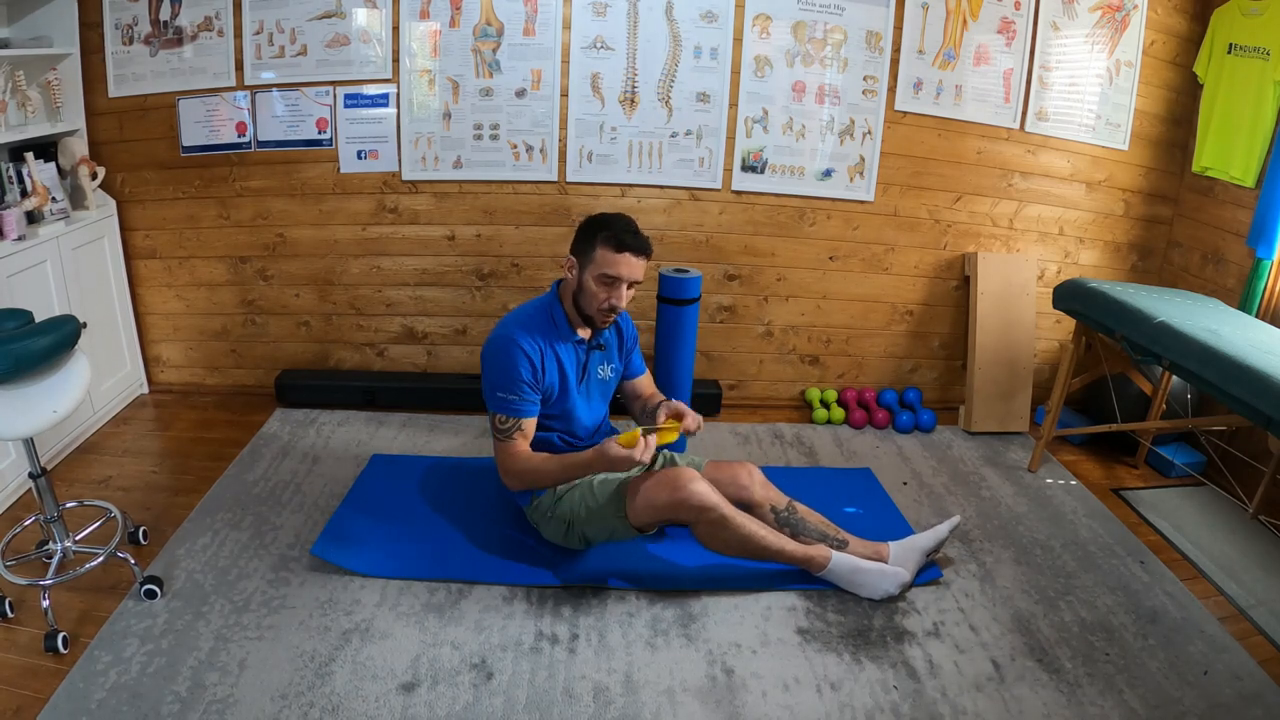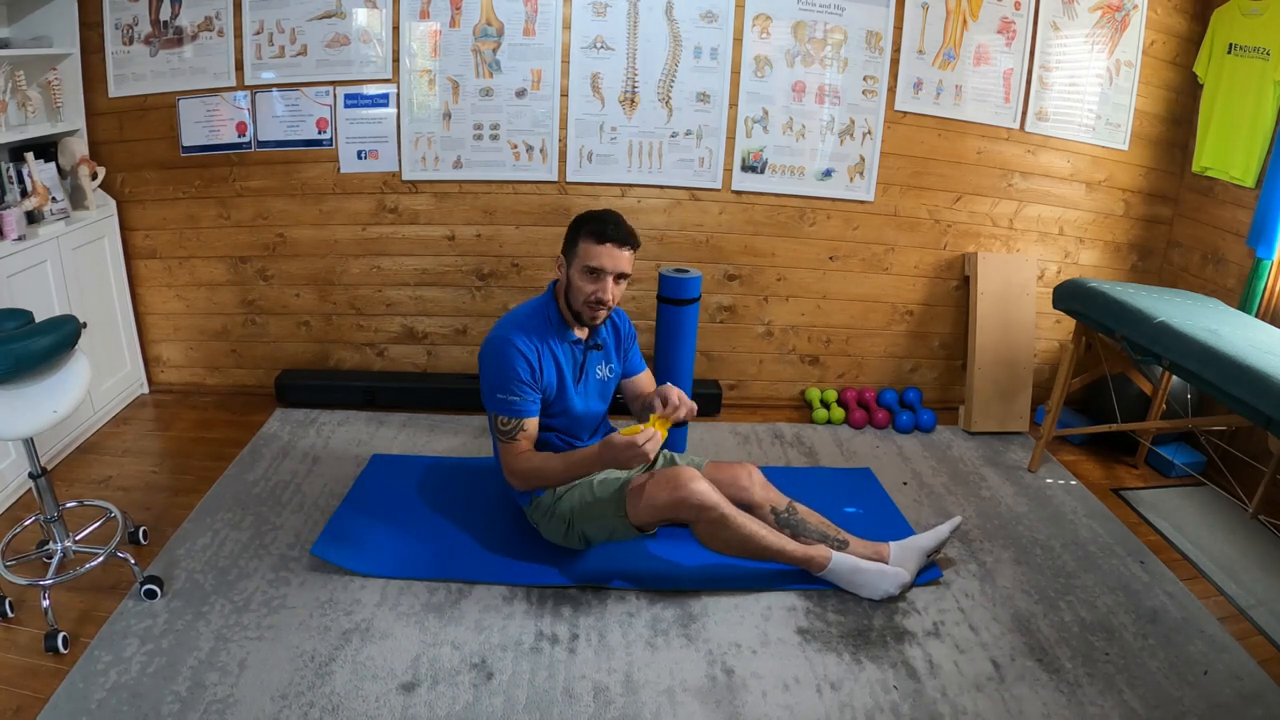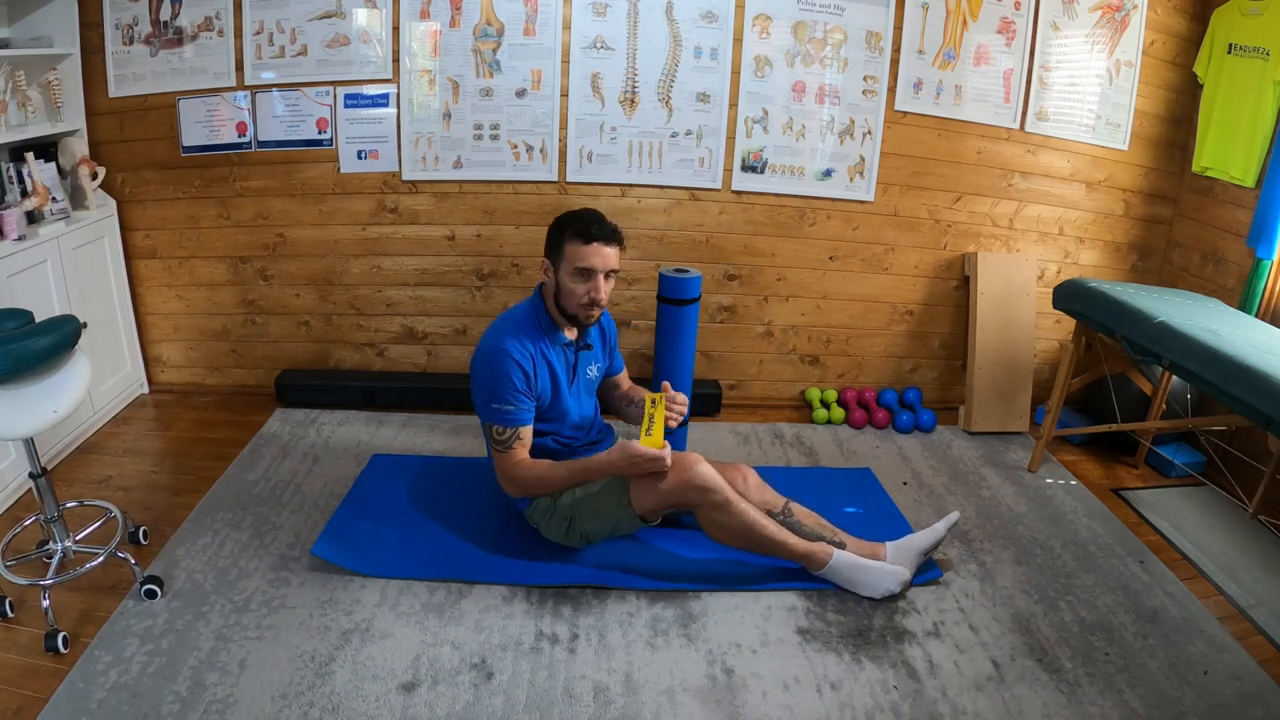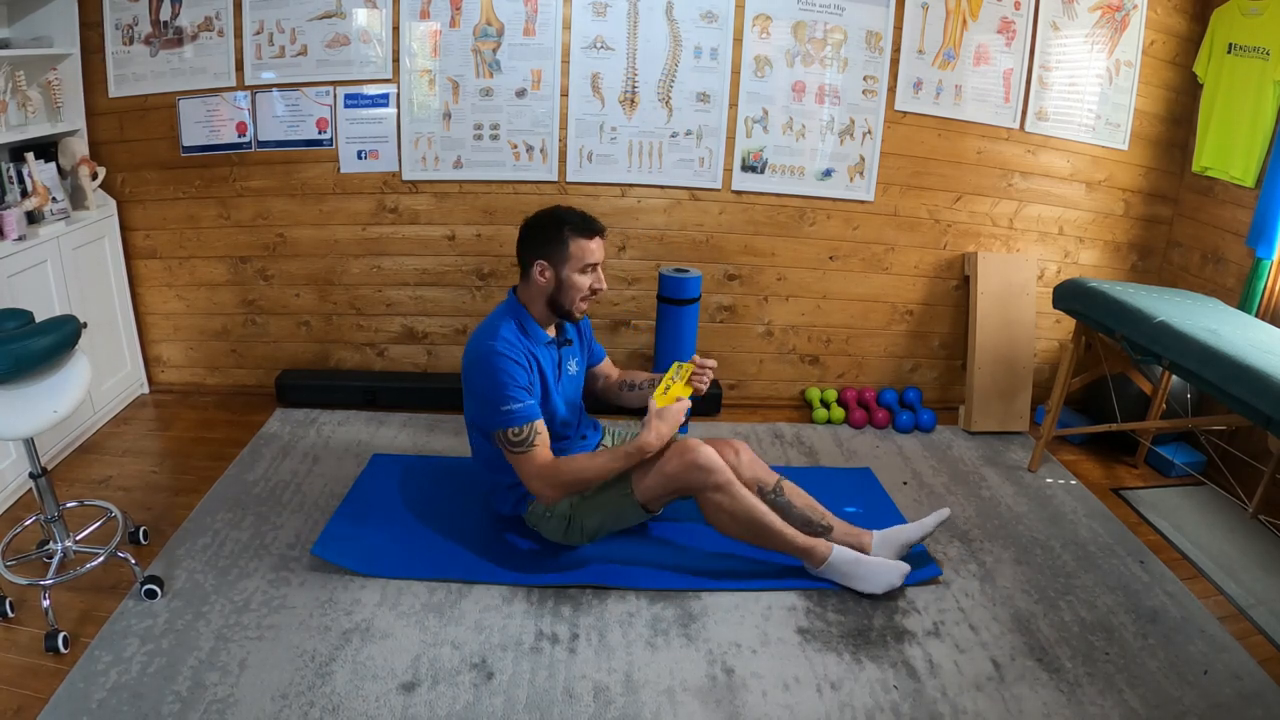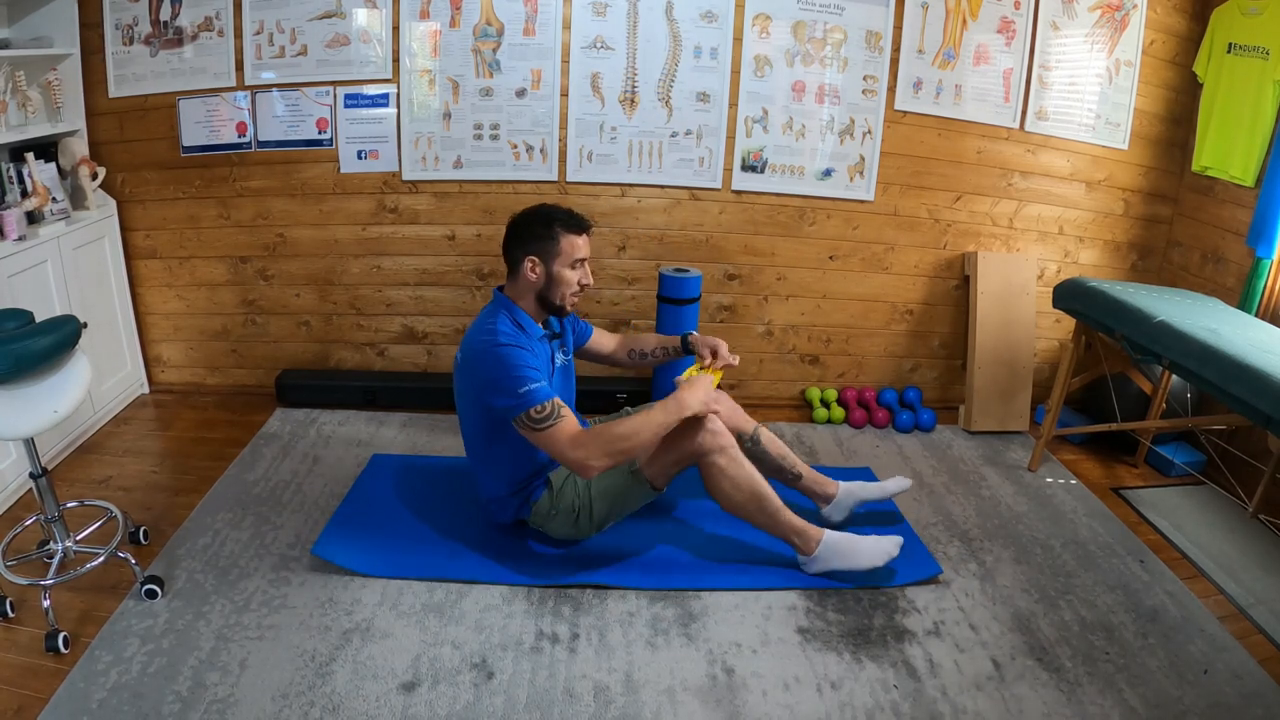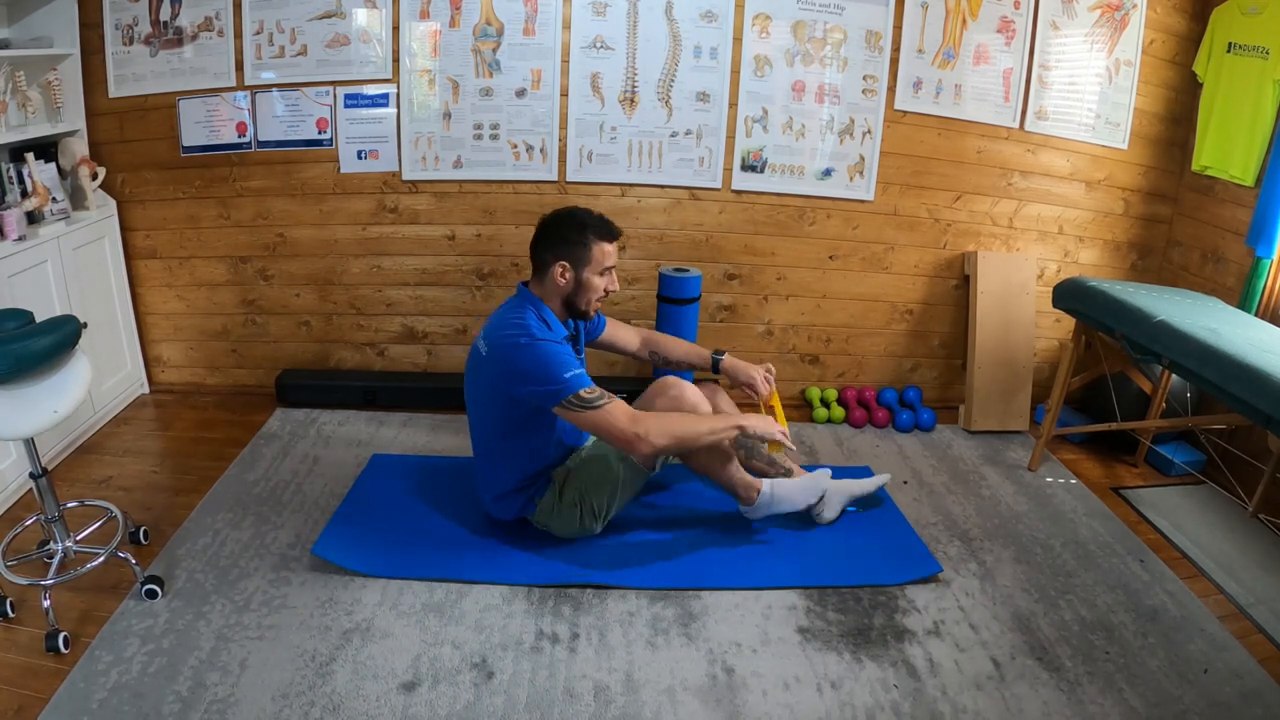
dt=0.3s
person 1, frame 1
left shoulder: (616, 324)
right shoulder: (516, 343)
left elbow: (643, 401)
right elbow: (514, 470)
left wrist: (669, 413)
right wrist: (599, 459)
left hip: (607, 461)
right hip: (555, 492)
left knee: (744, 480)
right knee: (686, 489)
left ankle: (880, 553)
right ankle: (824, 563)
person 1, frame 2
left shoulder: (613, 322)
right shoulder: (514, 344)
left elbow: (643, 399)
right elbow: (518, 470)
left wrist: (666, 400)
right wrist: (603, 455)
left hip: (608, 458)
right hip: (555, 492)
left knee: (745, 481)
right knee: (687, 489)
left ankle: (879, 554)
right ankle: (824, 563)
person 1, frame 3
left shoulder: (596, 322)
right shoulder: (508, 352)
right elbow: (514, 478)
left wrist: (656, 406)
right wrist: (614, 463)
left hip: (601, 456)
right hip: (557, 498)
left knee: (741, 479)
right knee: (692, 473)
left ankle: (876, 554)
right ankle: (822, 560)
person 1, frame 4
left shoulder: (566, 318)
right shoulder: (500, 354)
left elbow: (608, 383)
right elbow: (545, 481)
right wrist: (646, 441)
left hip: (589, 447)
right hip: (554, 502)
left knee: (734, 454)
right knee: (694, 460)
left ankle: (865, 542)
right ankle: (822, 556)
person 1, frame 5
left shoulder: (545, 314)
right shoulder: (503, 348)
left elbow: (620, 346)
right elbow: (584, 454)
left wrist: (689, 344)
right wrist: (679, 405)
left hip: (563, 458)
right hip: (545, 498)
left knee: (712, 407)
right knee: (703, 429)
left ankle: (830, 493)
right ankle: (811, 543)
person 1, frame 6
left shoulder: (552, 308)
right shoulder: (529, 342)
left elbow: (639, 341)
right elbow: (638, 434)
left wrist: (722, 362)
right wrist: (744, 424)
left hip: (565, 455)
right hip: (550, 498)
left knee: (709, 397)
right knee: (676, 394)
left ankle: (809, 489)
right ankle: (752, 494)
